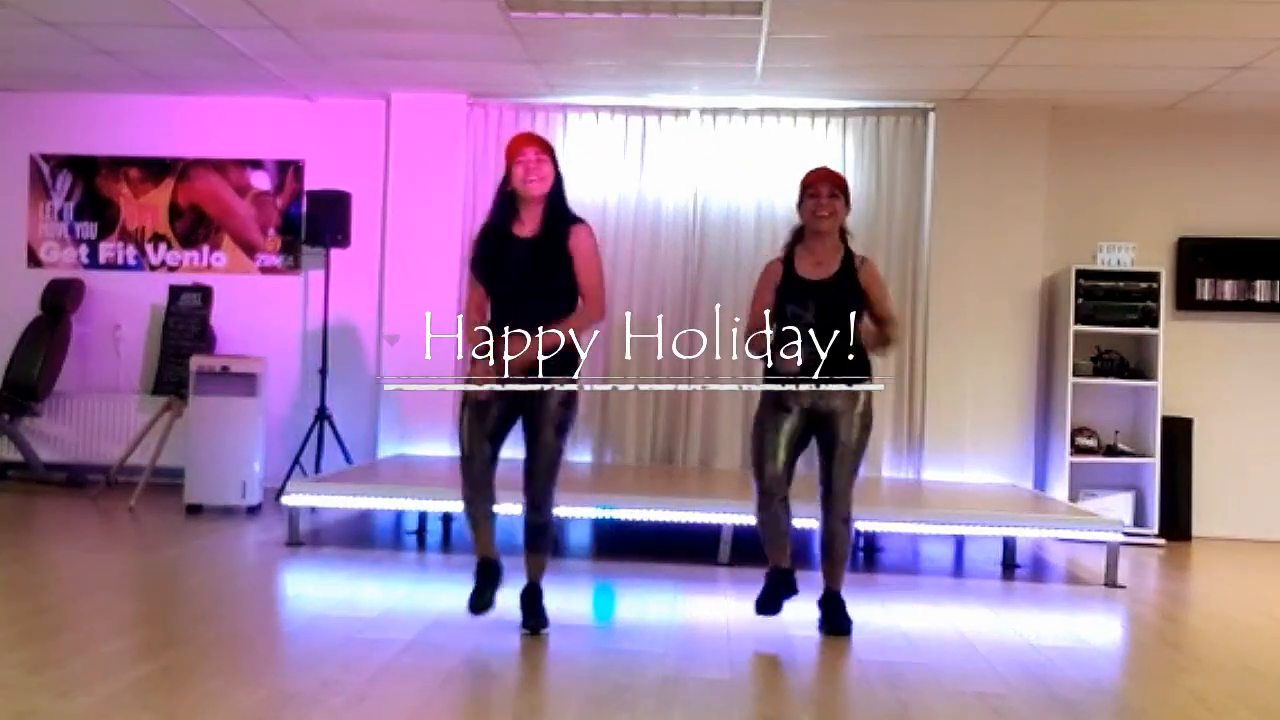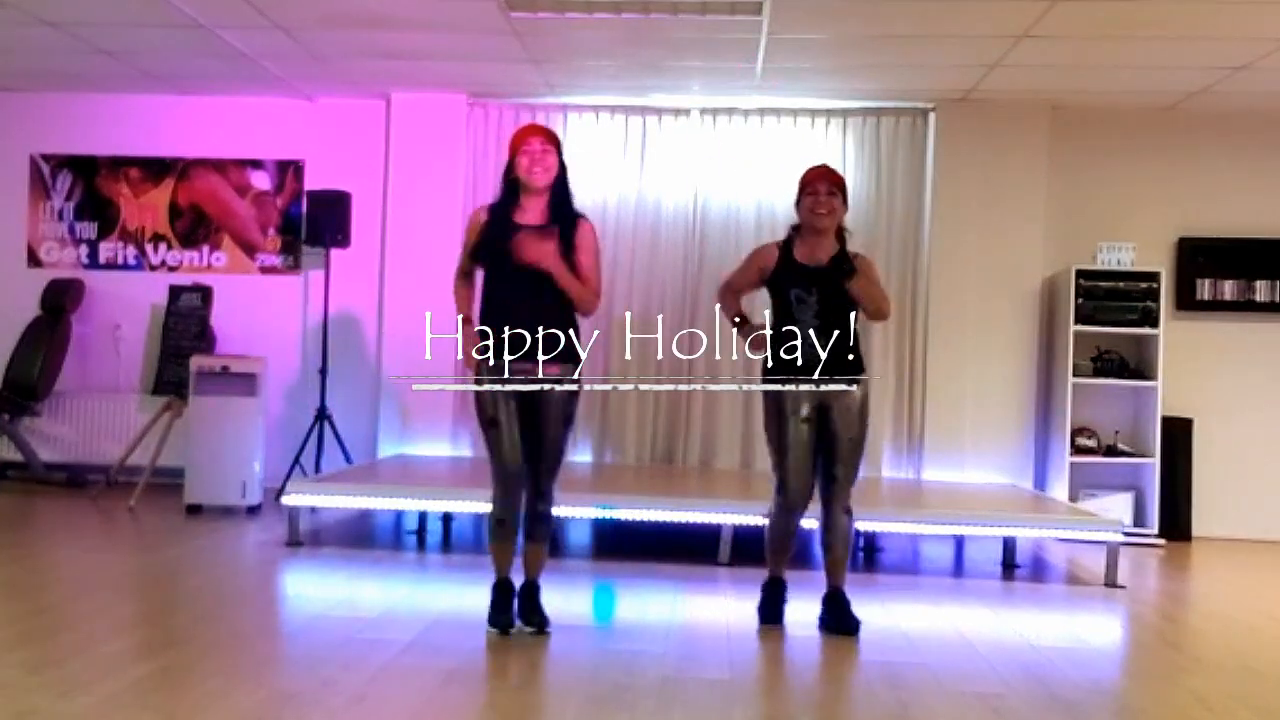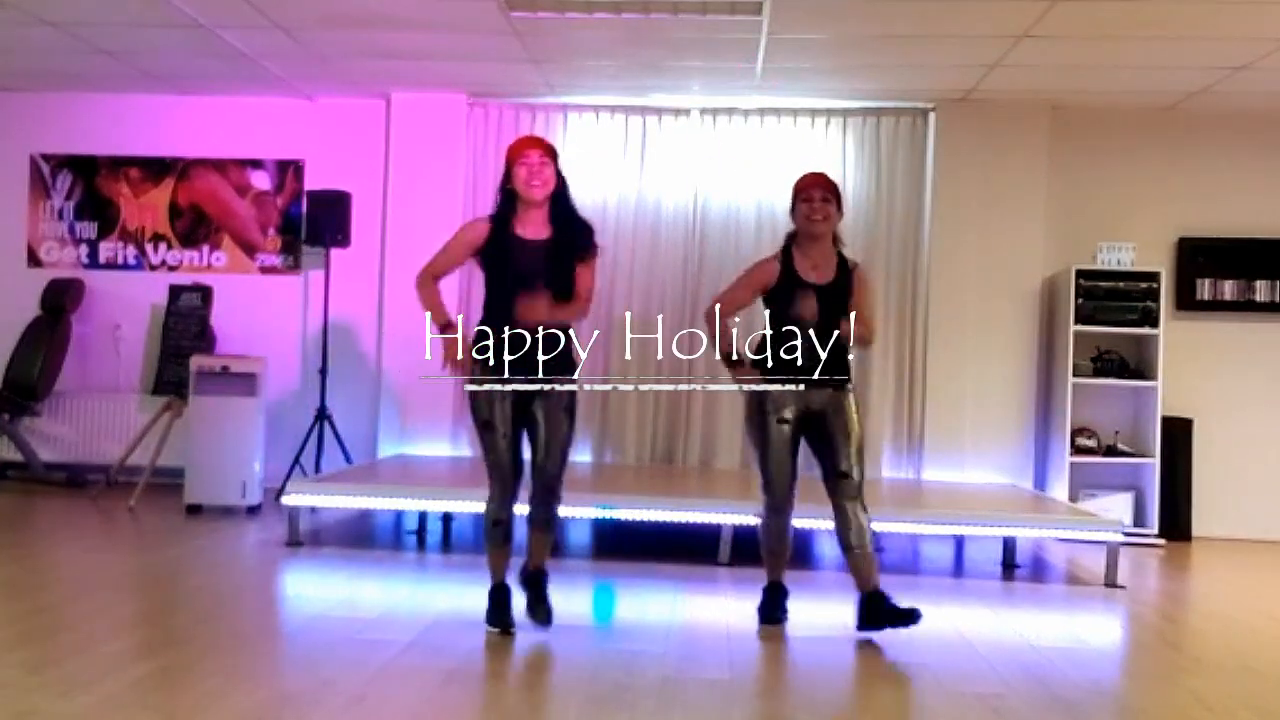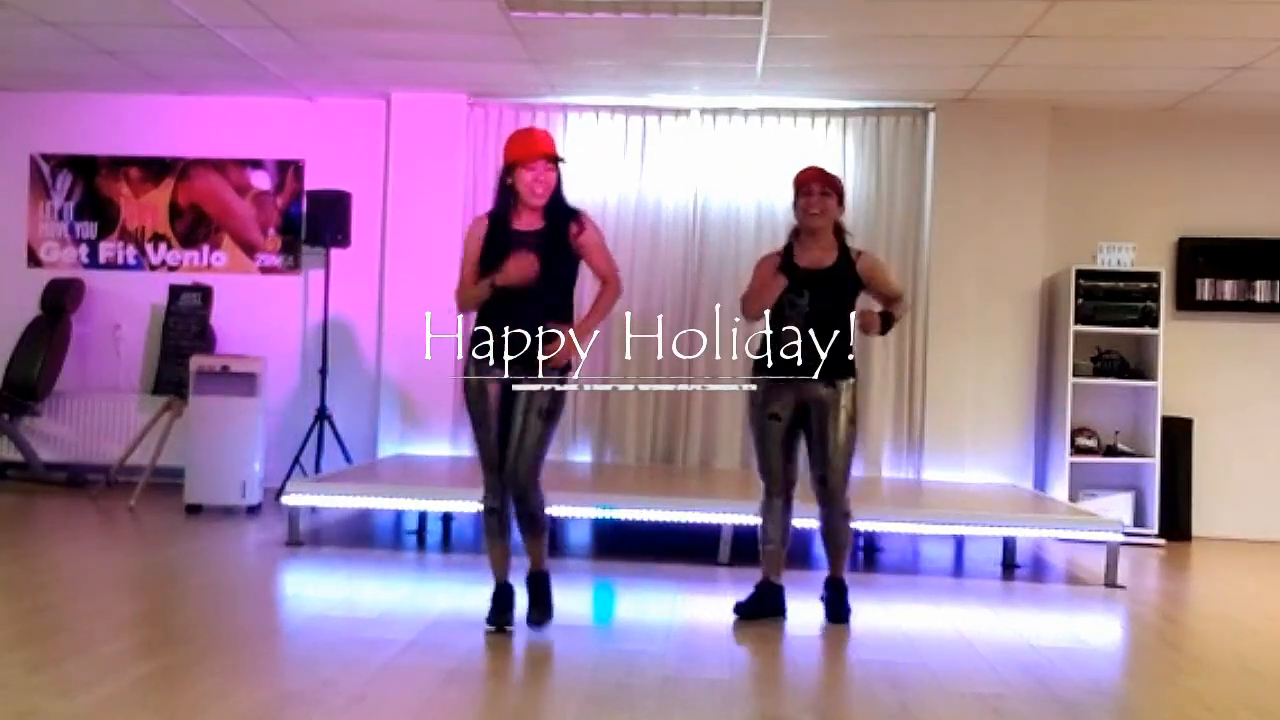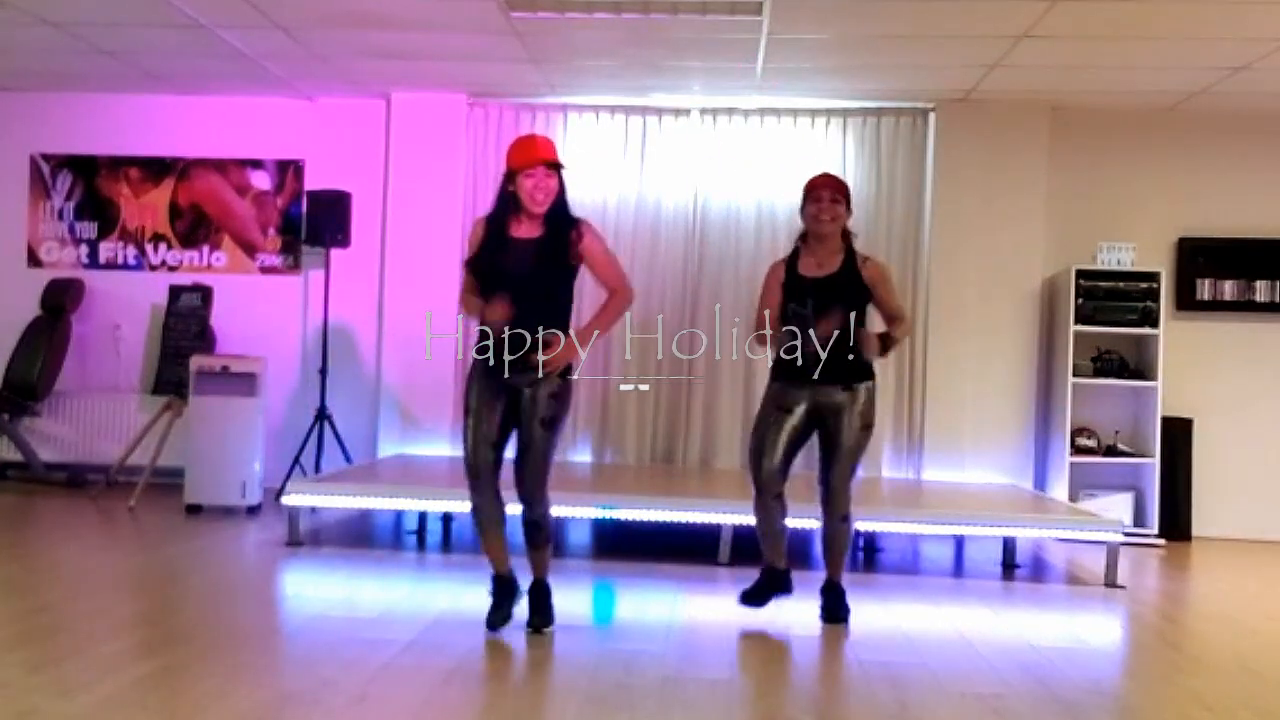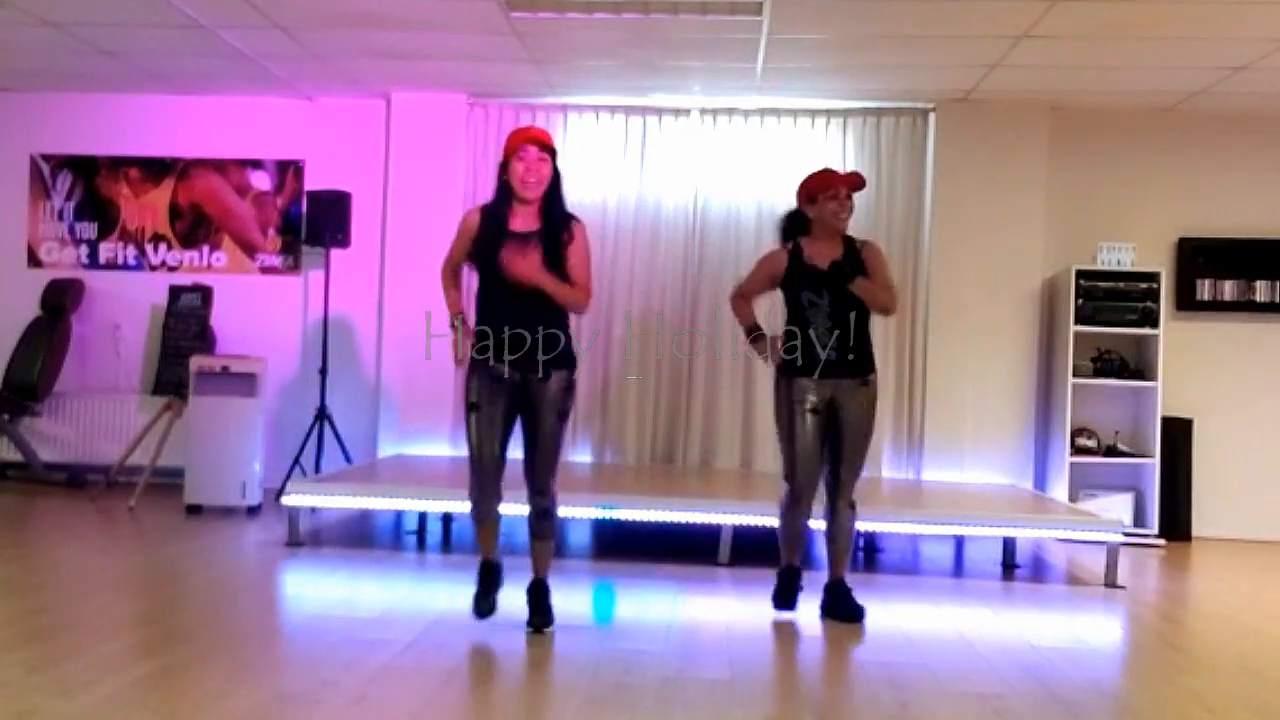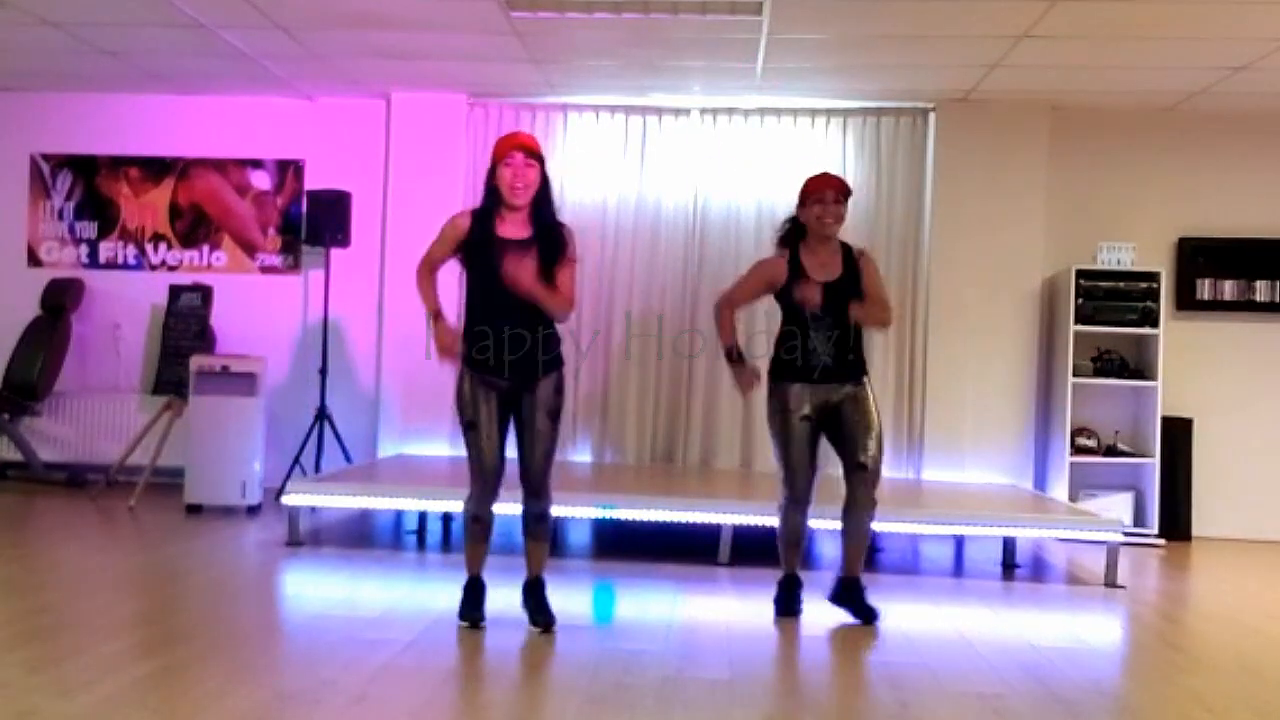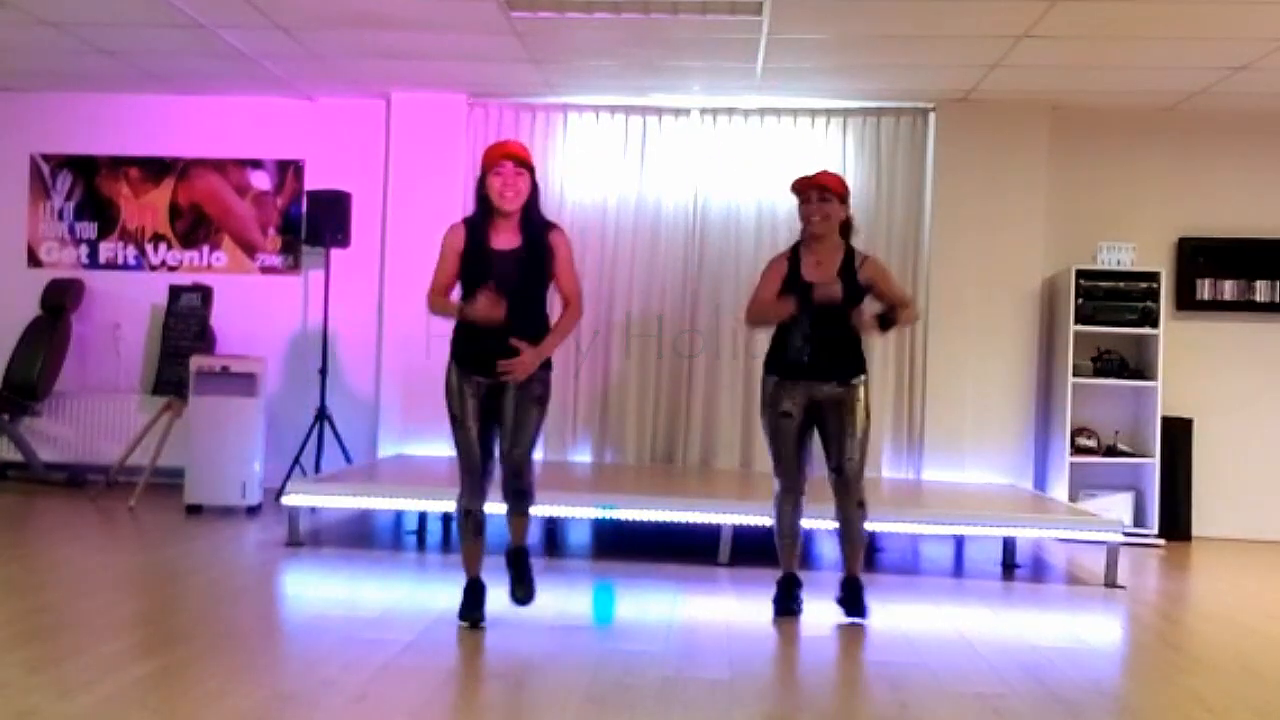
dt=0.2s
person 1, frame 1
left shoulder: (575, 233)
right shoulder: (492, 233)
left elbow: (595, 309)
right elbow: (475, 299)
left wrist: (542, 339)
right wrist: (476, 347)
left hip: (553, 373)
right hip: (494, 372)
left knee: (540, 491)
right knee: (475, 474)
left ankle: (534, 592)
right ankle: (487, 563)
person 1, frame 2
left shoulder: (577, 227)
right shoulder: (487, 220)
left elbow: (590, 300)
right elbow: (463, 276)
left wrist: (551, 264)
right wrist: (468, 327)
left hip: (557, 366)
right hip: (499, 365)
left knee: (542, 482)
right knee: (510, 480)
left ankle: (532, 590)
right ankle: (503, 586)
person 1, frame 3
left shoulder: (577, 235)
right shoulder: (483, 230)
left elbow: (583, 302)
right elbow: (427, 280)
left wrist: (555, 313)
right wrist: (449, 332)
left hip: (553, 369)
right hip: (495, 370)
left knee: (549, 478)
right knee: (501, 483)
left ankle: (536, 572)
right ankle: (498, 588)
person 1, frame 4
left shoulder: (575, 227)
right shoulder: (487, 227)
left elbow: (612, 284)
right elbow: (462, 300)
left wrist: (582, 331)
right wrist: (497, 281)
left hip: (543, 367)
right hip: (487, 364)
left knee: (522, 474)
right knee: (495, 480)
left ankle: (538, 575)
right ankle: (500, 588)
person 1, frame 5
left shoulder: (576, 234)
right shoulder: (485, 230)
left elbow: (620, 294)
right elbow: (468, 295)
left wrist: (575, 341)
right wrist: (483, 312)
left hip: (547, 376)
right hip: (492, 369)
left knee: (532, 486)
right knee: (480, 478)
left ankle: (541, 587)
right ankle: (502, 579)
person 1, frame 6
left shoulder: (568, 230)
right shoulder: (479, 221)
left elbow: (583, 301)
right elbow: (451, 267)
left wrist: (540, 277)
right wrist: (456, 316)
left hip: (552, 367)
right hip: (490, 363)
left knee: (541, 479)
right knee: (485, 471)
left ankle: (540, 587)
right ankle: (488, 568)
person 1, frame 7
left shoulder: (558, 236)
right shoulder: (467, 225)
left elbow: (566, 305)
right elbow: (426, 271)
left wrist: (535, 287)
right wrist: (438, 322)
left hip: (540, 370)
right hip: (481, 372)
left knee: (536, 481)
right knee: (485, 480)
left ankle: (535, 585)
right ankle: (473, 584)
person 1, frame 8
left shoulder: (551, 240)
right shoulder: (462, 236)
left elbow: (574, 303)
right elbow: (433, 304)
left wrist: (543, 349)
right wrist: (466, 310)
left hip: (527, 371)
right hip: (470, 370)
left knee: (515, 466)
right knee: (474, 479)
left ankle: (518, 548)
right ankle: (472, 583)
person 2, frame 1
left shoulder: (861, 268)
right shoulder: (778, 268)
left elbow: (890, 328)
right elbow: (753, 327)
left wrist: (873, 336)
right wrist: (775, 353)
left hip: (846, 391)
right hip: (787, 387)
left knee: (836, 497)
right knee: (770, 482)
left ankle: (833, 598)
right ankle: (779, 573)
person 2, frame 2
left shoulder: (857, 264)
right shoulder: (773, 255)
left elbow: (881, 309)
right elbow: (727, 292)
left wrist: (832, 268)
right wrist: (746, 328)
left hip: (846, 386)
right hip: (791, 386)
left knee: (837, 494)
right knee: (793, 493)
left ankle: (836, 598)
right ankle: (774, 584)
person 2, frame 3
left shoulder: (852, 275)
right shoulder: (772, 268)
left elbow: (864, 336)
right elbow: (717, 311)
left wrist: (826, 322)
right wrist: (732, 360)
left hip: (832, 392)
right hip: (774, 390)
left knee: (848, 490)
right knee: (778, 497)
left ankle: (872, 601)
right ankle: (774, 590)
person 2, frame 4
left shoulder: (859, 262)
right shoulder: (773, 262)
left elbow: (897, 299)
right elbow: (749, 309)
left wrist: (882, 321)
right wrist: (798, 267)
left hip: (832, 385)
right hip: (775, 384)
left knee: (831, 488)
right knee: (776, 487)
left ankle: (835, 582)
right ankle: (769, 587)
person 2, frame 5
left shoulder: (865, 266)
right shoulder: (783, 270)
left elbow: (899, 320)
right elbow: (764, 329)
left wrist: (881, 342)
right wrist: (808, 334)
left hip: (849, 390)
right hip: (792, 386)
left knee: (836, 492)
right knee: (765, 473)
left ankle: (833, 587)
right ankle: (774, 570)
person 2, frame 6
left shoulder: (865, 254)
right shoulder: (785, 257)
left elbow: (889, 303)
right elbow: (741, 295)
left wrist: (836, 270)
right wrist: (756, 333)
left hip: (857, 383)
right hip: (801, 382)
left knee: (843, 487)
right knee: (801, 483)
left ankle: (837, 585)
right ankle: (789, 570)
person 2, frame 7
left shoulder: (859, 262)
right shoulder: (779, 265)
left elbow: (883, 316)
right elbow: (725, 304)
left wrist: (832, 302)
right wrist: (736, 358)
left hip: (849, 385)
right hip: (793, 387)
left knee: (865, 477)
right knee: (797, 489)
left ankle: (850, 582)
right ankle: (789, 581)
person 2, frame 8
left shoulder: (862, 266)
right shoulder: (784, 263)
left elbow: (908, 308)
right elbow: (755, 316)
left wrist: (881, 319)
right wrist: (810, 296)
left hip: (842, 385)
right hip: (784, 383)
left knee: (848, 482)
right knee: (789, 485)
left ankle: (852, 582)
right ankle: (788, 580)
